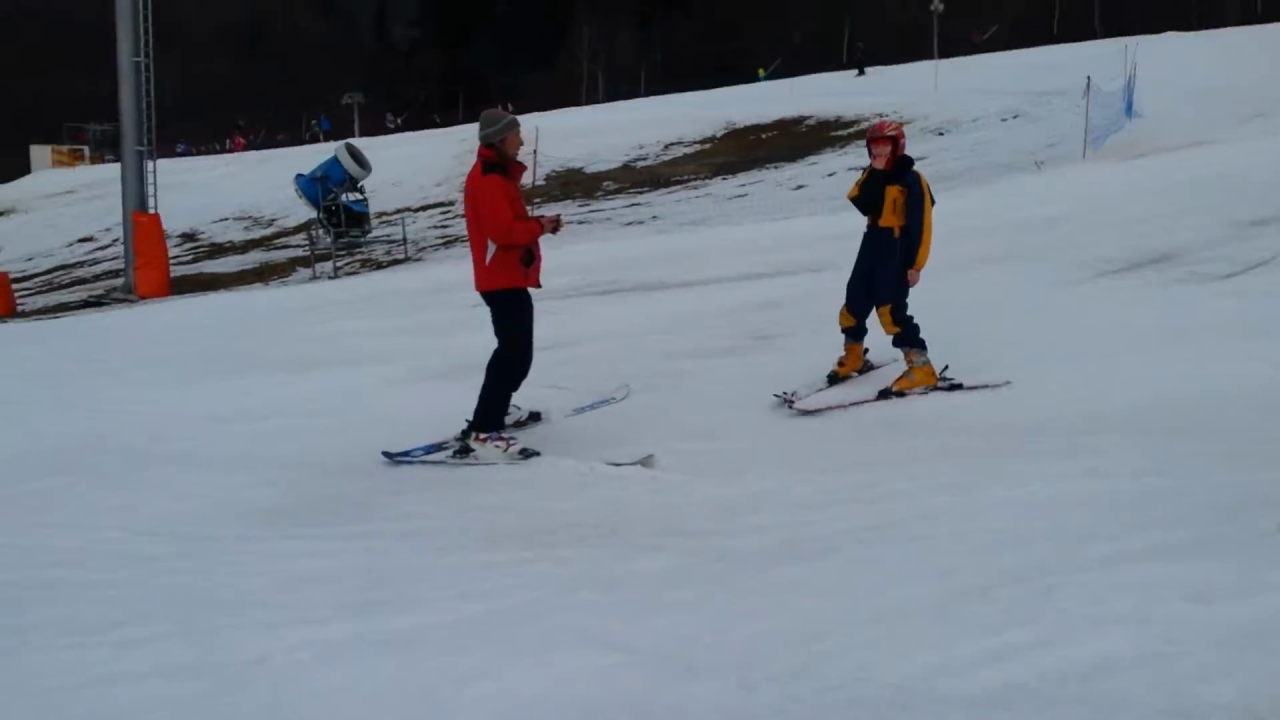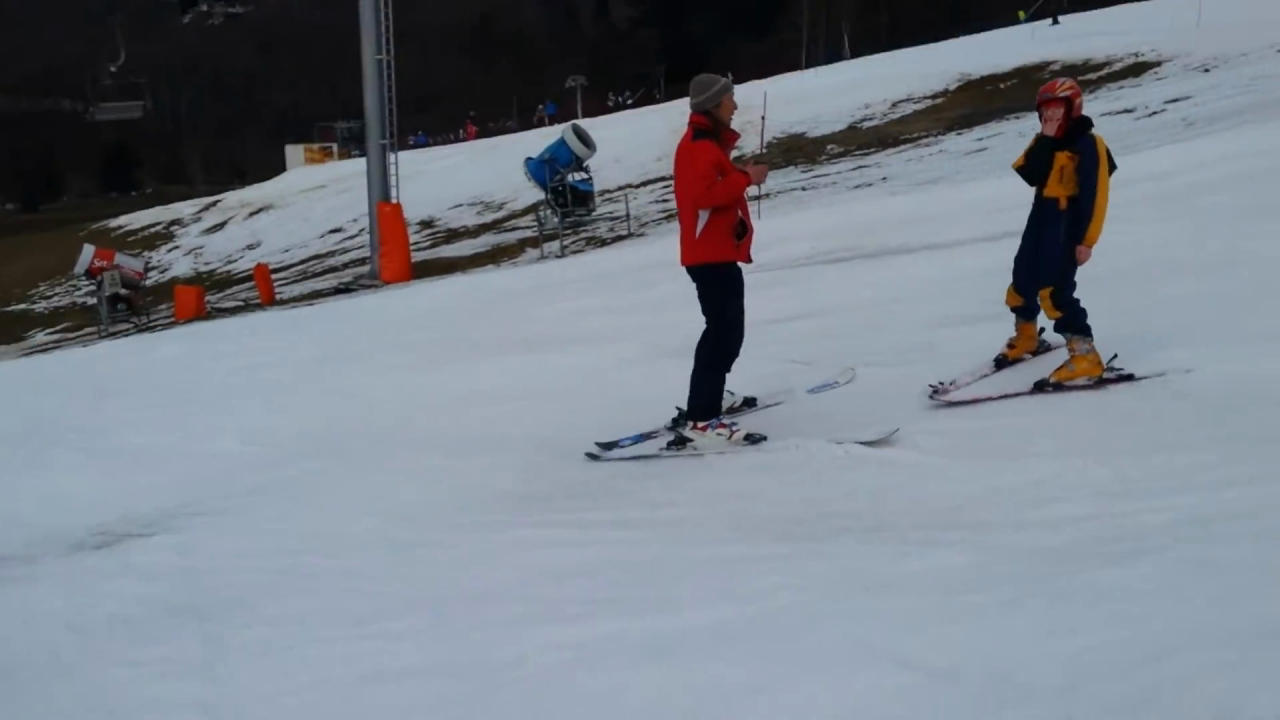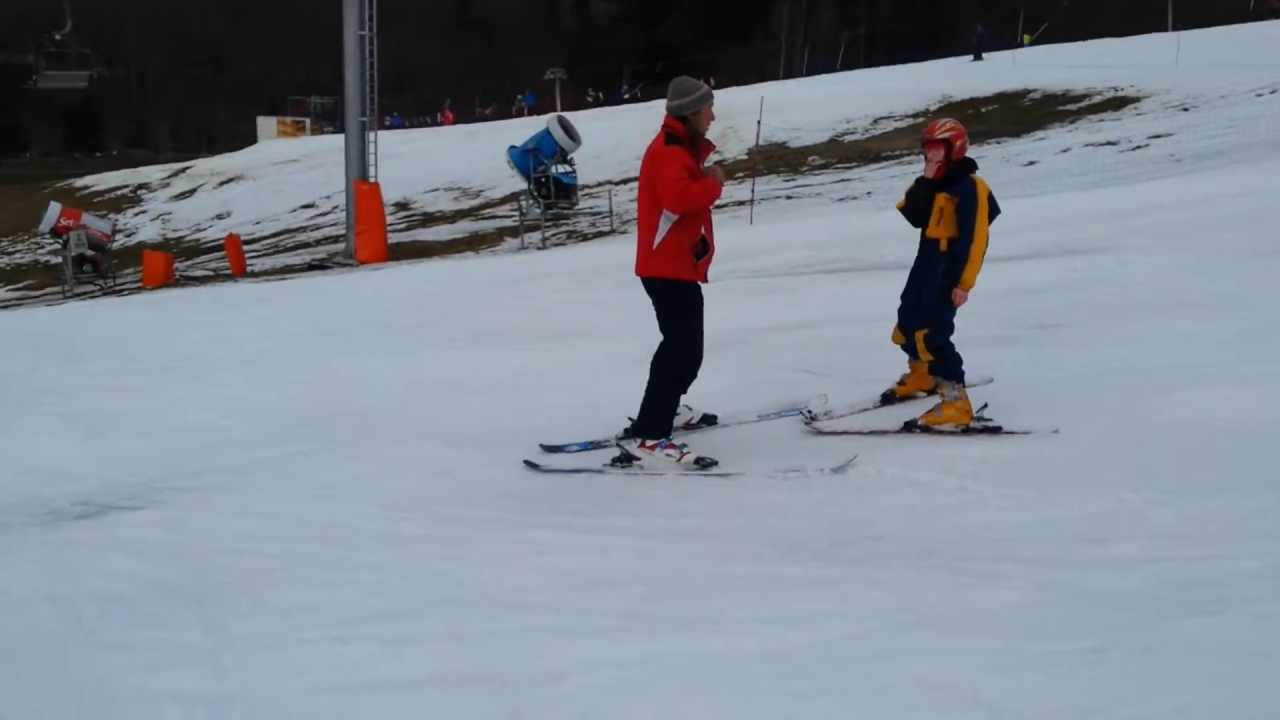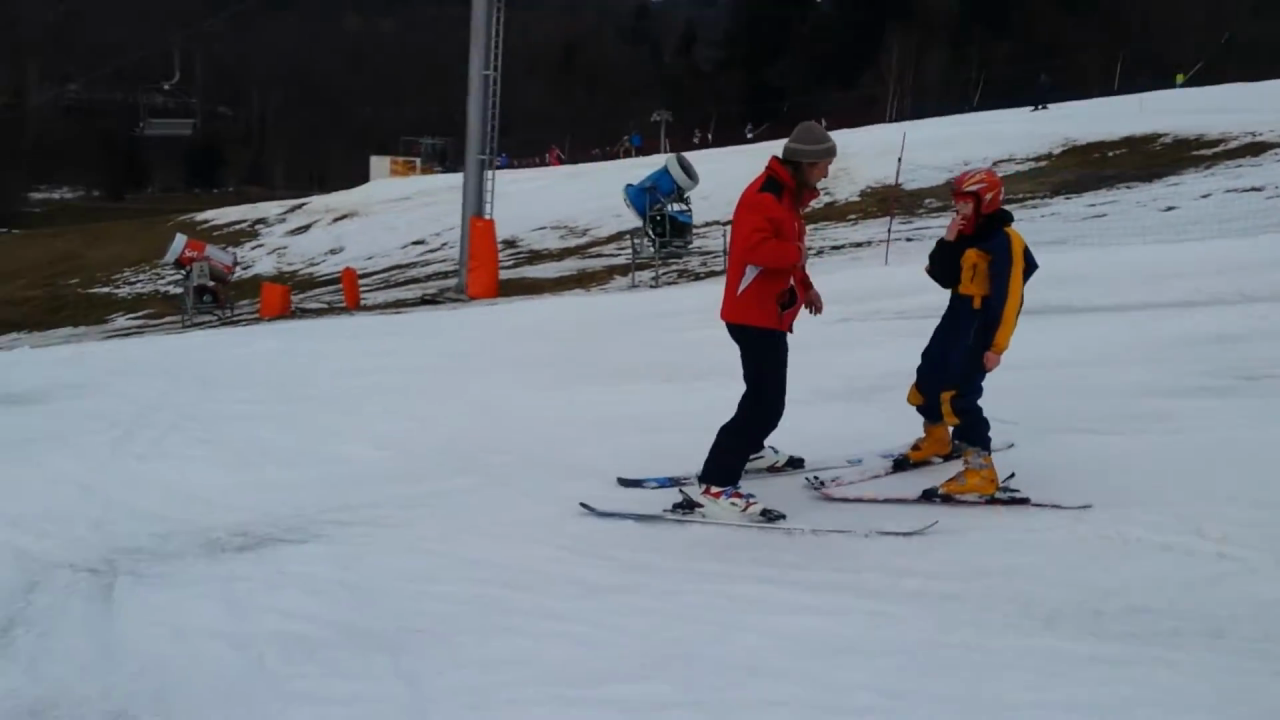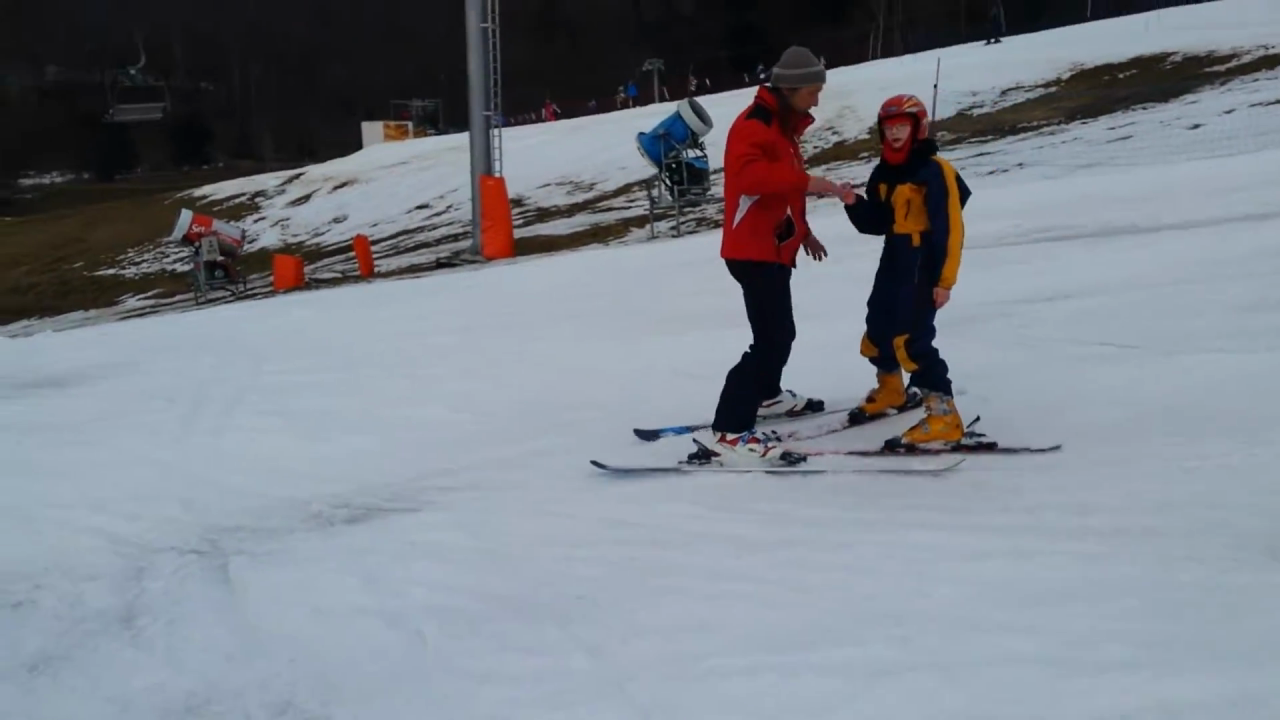
dt=0.7s
person 1, frame 1
left shoulder: (495, 173)
right shoulder: (489, 178)
right elbow: (502, 230)
left wrist: (538, 222)
right wrist: (539, 226)
left hip: (506, 276)
right hip: (503, 279)
left knee: (511, 349)
right knee: (515, 355)
left ankle: (497, 410)
right ankle: (483, 432)
person 1, frame 2
left shoulder: (706, 140)
right shoulder: (700, 143)
right elbow: (704, 194)
left wrist: (739, 175)
right wrist: (745, 178)
left hip: (713, 250)
right hip: (712, 253)
left knee: (721, 328)
right knee: (726, 333)
left ankle: (708, 396)
right ankle: (700, 419)
person 1, frame 3
left shoulder: (679, 147)
right shoulder: (670, 149)
left elbow: (687, 194)
right elbow: (677, 198)
left wrist: (708, 182)
right wrist: (713, 184)
left hip: (673, 264)
right hip: (670, 267)
left knee: (680, 344)
right knee: (685, 352)
left ankle: (666, 408)
right ankle: (647, 436)
person 1, frame 4
left shoulder: (785, 193)
right shoulder: (765, 195)
right elbow: (753, 248)
left wrist: (804, 286)
right wrist: (794, 255)
left hip: (768, 312)
right hip: (756, 314)
left knee: (766, 391)
right knee: (766, 402)
left ankle: (750, 449)
person 1, frame 5
left shoulder: (780, 124)
right shoulder: (755, 123)
right elbow: (745, 175)
left wrist: (803, 232)
right wrist: (805, 180)
left hip: (772, 248)
right hip: (755, 250)
left knee: (779, 332)
right knee: (771, 341)
left ankle: (766, 394)
person 2, frame 1
left shoulder: (912, 180)
right shoulder: (873, 176)
left elbow: (921, 224)
right elbow: (863, 205)
left wrist: (916, 263)
right wrist: (874, 174)
left hip: (897, 250)
right hip: (872, 244)
left knee: (890, 309)
right knee: (855, 304)
left ankle: (921, 368)
right ankle: (854, 357)
person 2, frame 2
left shoulder: (1088, 144)
right shoulder: (1046, 141)
left elbow: (1096, 194)
right elbow: (1032, 176)
left wrist: (1088, 239)
right wrist: (1044, 141)
left hip: (1068, 222)
right hip: (1041, 216)
left knee: (1053, 290)
right knee: (1022, 281)
left ankle: (1085, 356)
right ankle: (1027, 337)
person 2, frame 3
left shoulder: (969, 186)
right shoulder: (933, 182)
left elbow: (974, 238)
right elbow: (915, 218)
left wrist: (964, 282)
right wrist: (924, 182)
left hip: (950, 265)
right hip: (927, 259)
left knee: (931, 332)
right knee: (907, 322)
left ankle: (956, 402)
right ankle: (922, 375)
person 2, frame 4
left shoulder: (1004, 241)
right shoulder: (965, 235)
left elbow: (1009, 297)
right elbow: (945, 279)
left wrist: (997, 344)
right wrist: (947, 242)
left hip: (981, 324)
right hip: (956, 318)
left knee: (956, 394)
right knee: (927, 381)
left ankle: (980, 470)
right ankle: (937, 439)
person 2, frame 5
left shoulder: (934, 170)
right shoulder: (883, 172)
left elbow: (949, 229)
right elbow: (876, 224)
left wrist: (945, 279)
right wrist: (854, 205)
left hip: (923, 262)
right hip: (894, 259)
left knee: (910, 338)
right knee: (878, 329)
left ankle: (944, 416)
right ankle: (891, 390)
